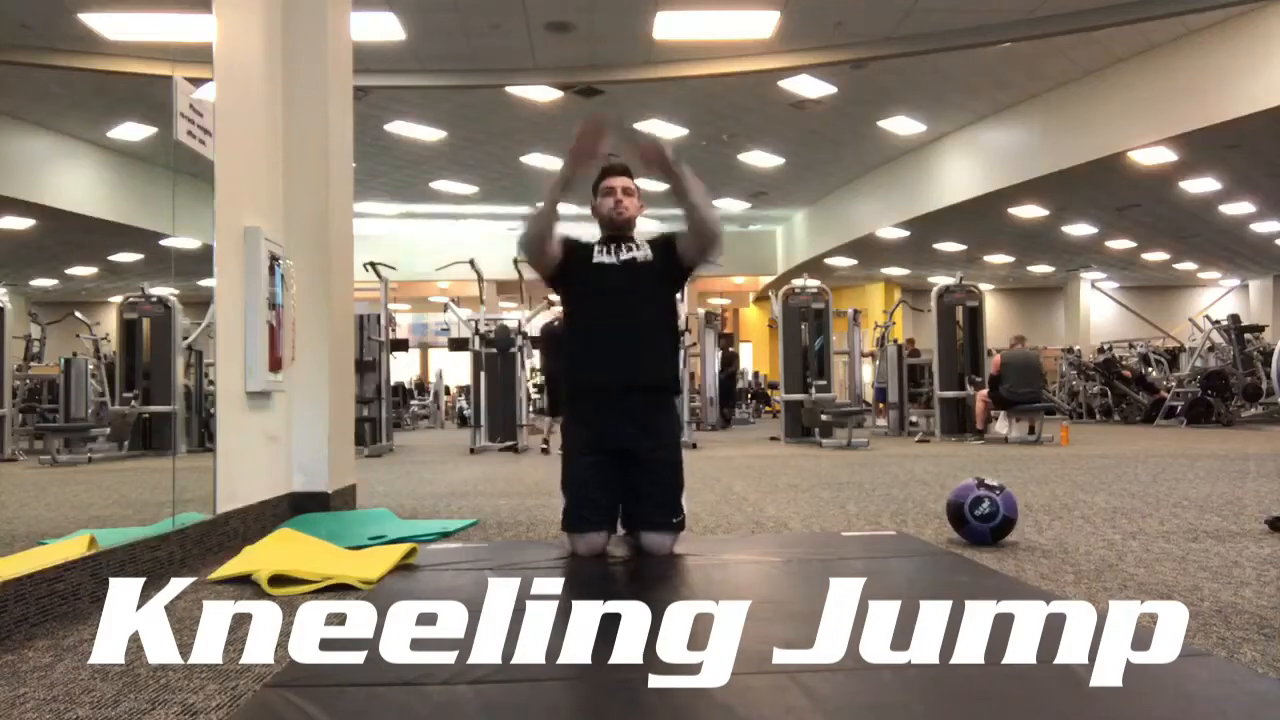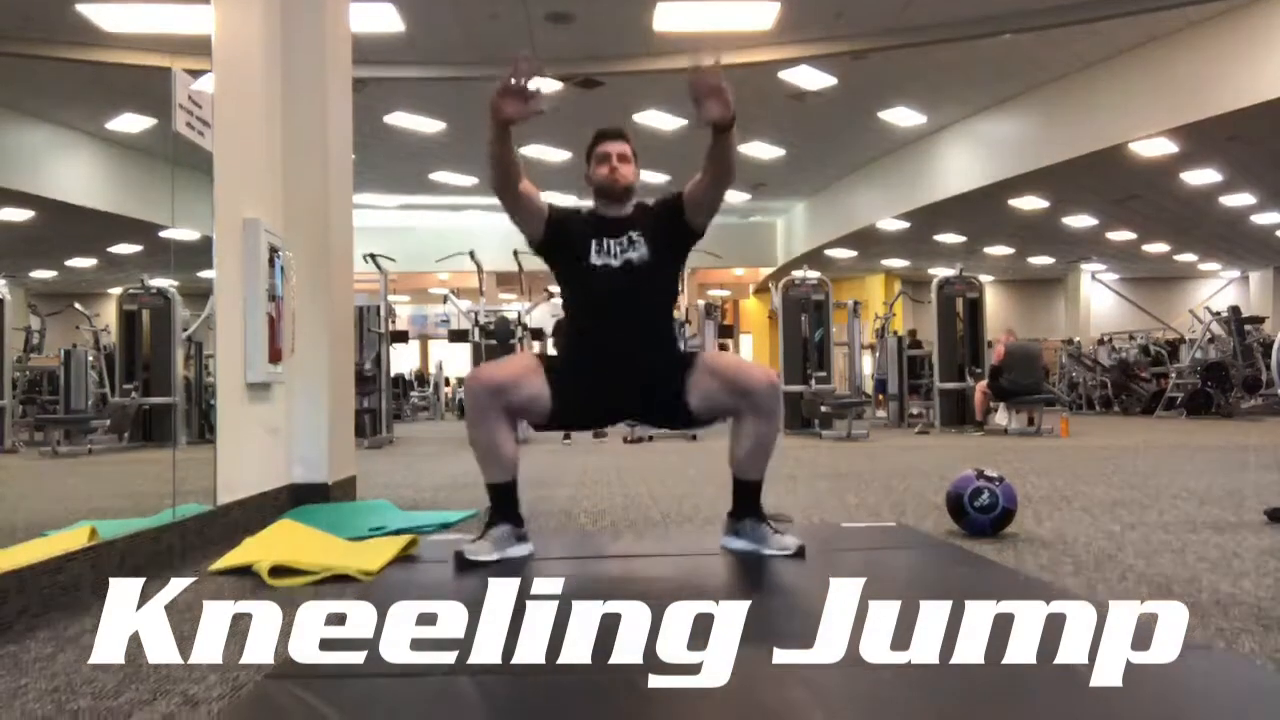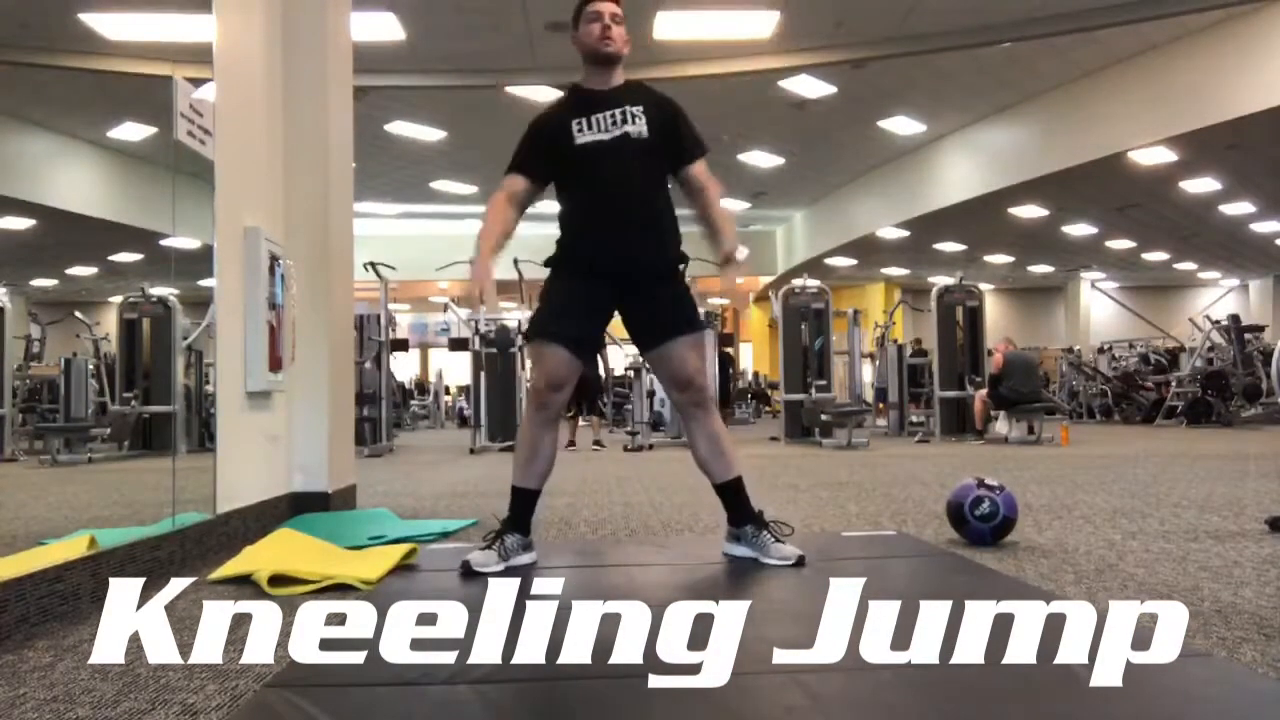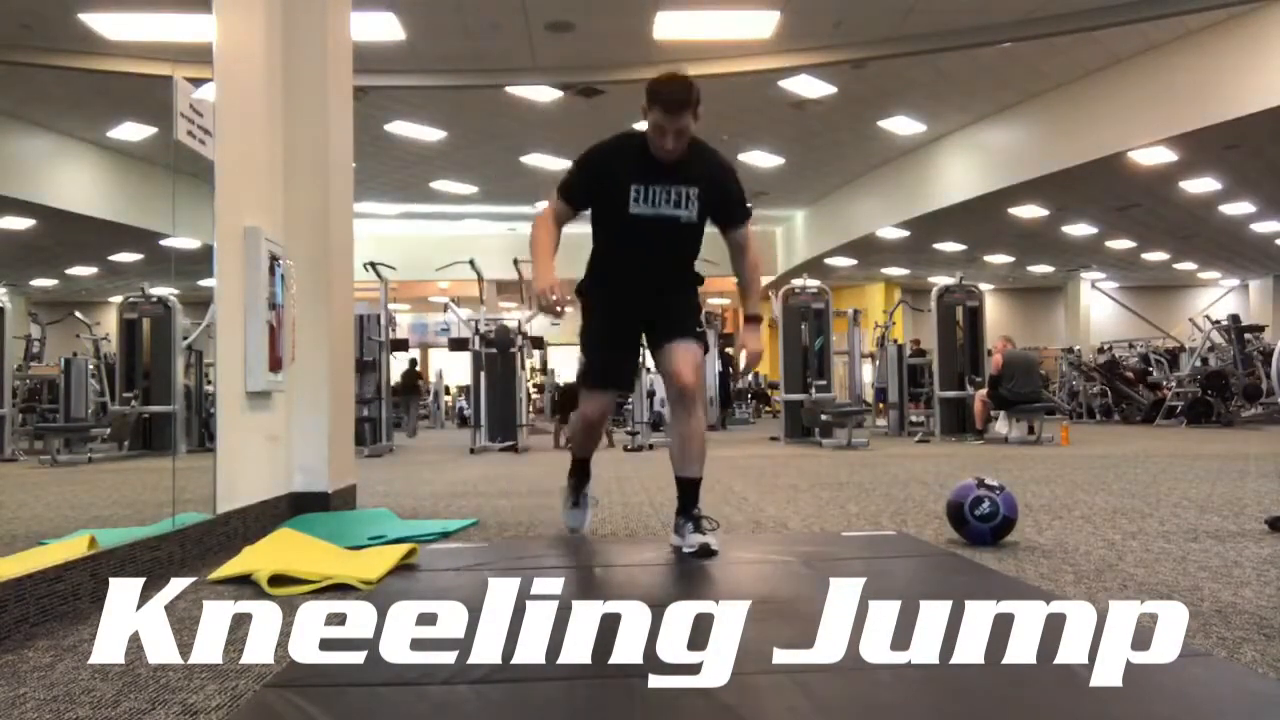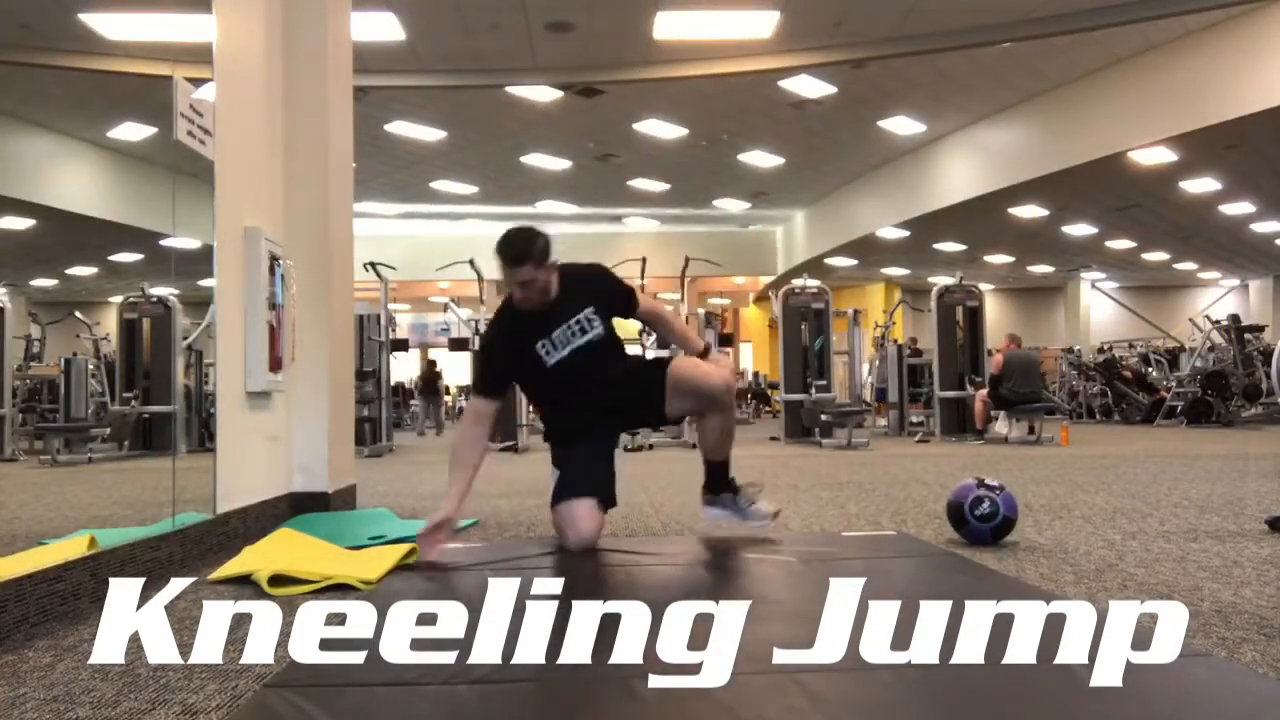
dt=1s
person 1, frame 1
left shoulder: (663, 252)
right shoulder: (574, 256)
left elbow: (709, 233)
right elbow: (531, 243)
left wrist: (671, 169)
right wrist: (569, 172)
left hip: (654, 418)
right hip: (588, 422)
left knee: (658, 544)
right knee: (587, 546)
person 1, frame 2
left shoulder: (666, 222)
right shoulder: (565, 230)
left elbow: (717, 183)
right elbow: (510, 192)
left wrist: (722, 129)
right wrist: (503, 128)
left hip: (660, 376)
right hip: (586, 378)
left knee: (761, 388)
right knee: (485, 386)
left ankle: (745, 520)
right ankle: (506, 524)
person 1, frame 3
left shoulder: (659, 109)
right shoulder: (553, 121)
left elbow: (701, 185)
right elbow: (511, 197)
left wrist: (729, 253)
right wrist: (483, 260)
left hip: (656, 272)
right hip: (580, 273)
left knee: (694, 394)
right knee: (546, 393)
left ankle: (745, 525)
right ankle: (515, 533)
person 1, frame 4
left shoulder: (714, 171)
right shoulder: (606, 159)
left elbow: (741, 246)
right elbow: (551, 217)
left wrist: (753, 320)
right wrist: (543, 270)
left hip: (674, 294)
right hip: (611, 292)
left knee: (686, 384)
right knee: (595, 409)
left ankle: (687, 515)
right ankle: (579, 479)
person 1, frame 5
left shoulder: (591, 281)
right shoulder: (503, 336)
left elbow: (651, 313)
right elbow: (477, 419)
left wrist: (704, 354)
right wrist: (452, 503)
right hip: (575, 423)
left knee: (717, 384)
right knee: (580, 537)
left ankle: (719, 491)
right ankle: (570, 494)
